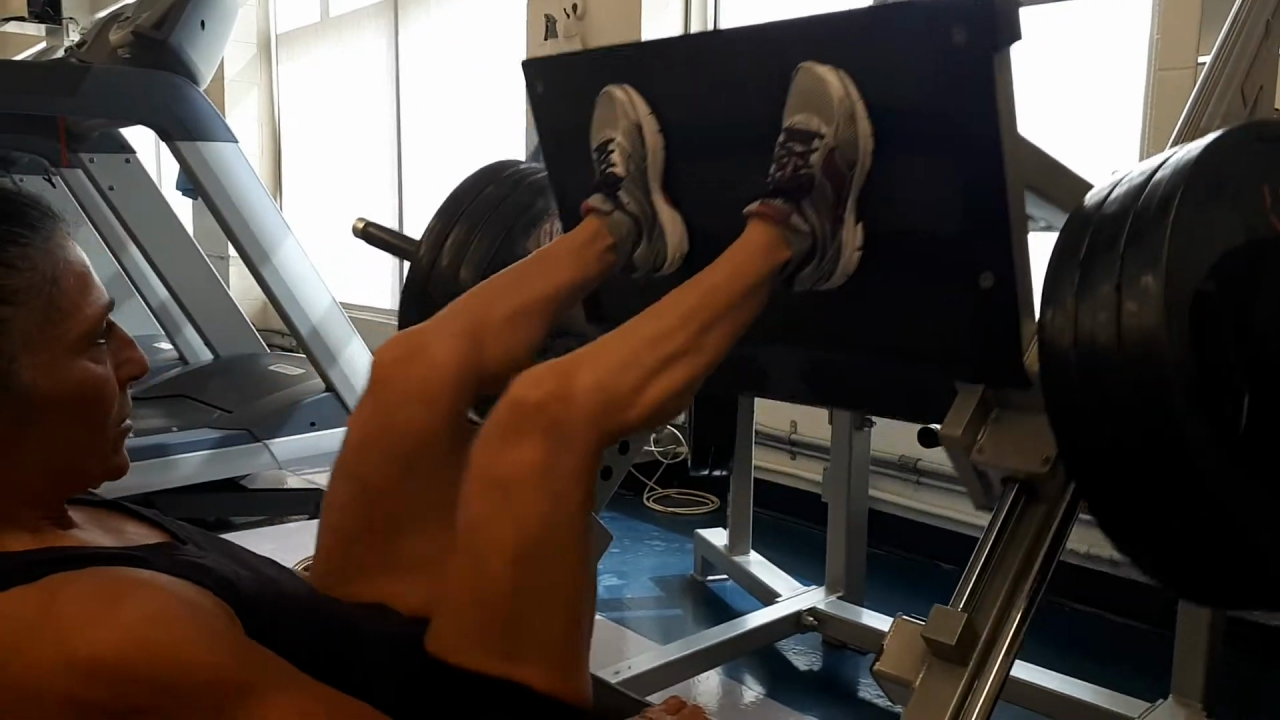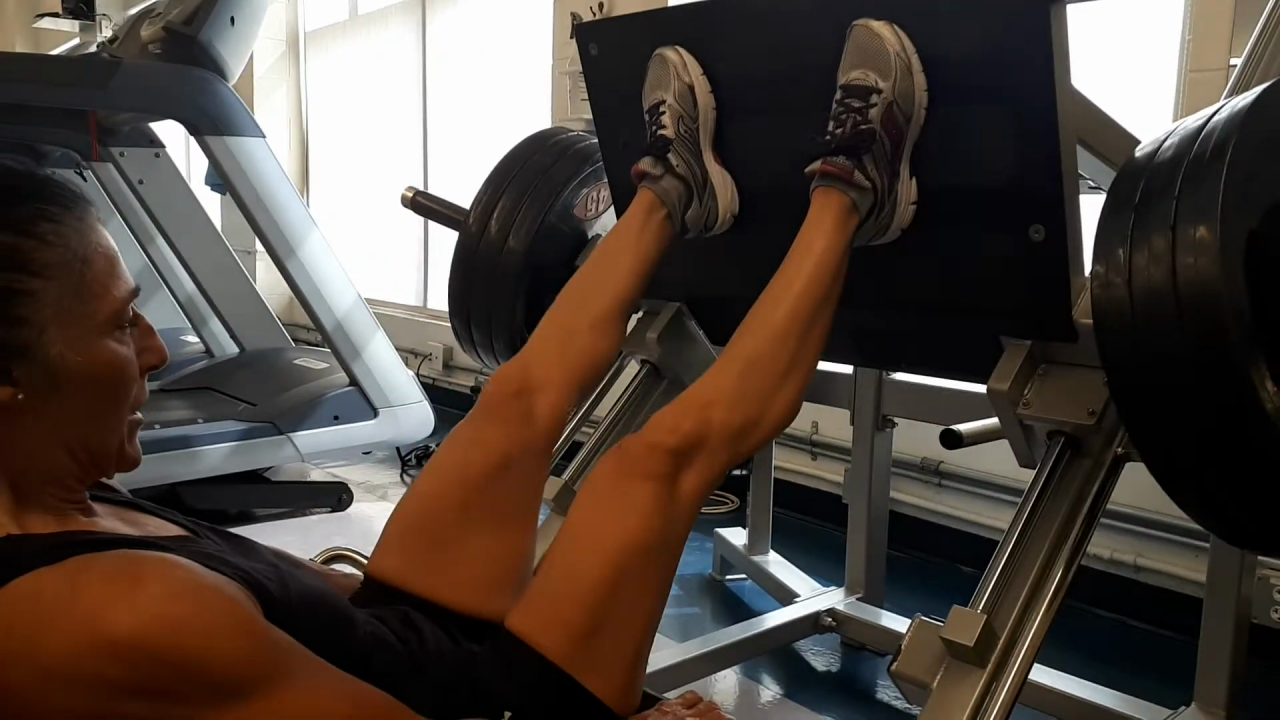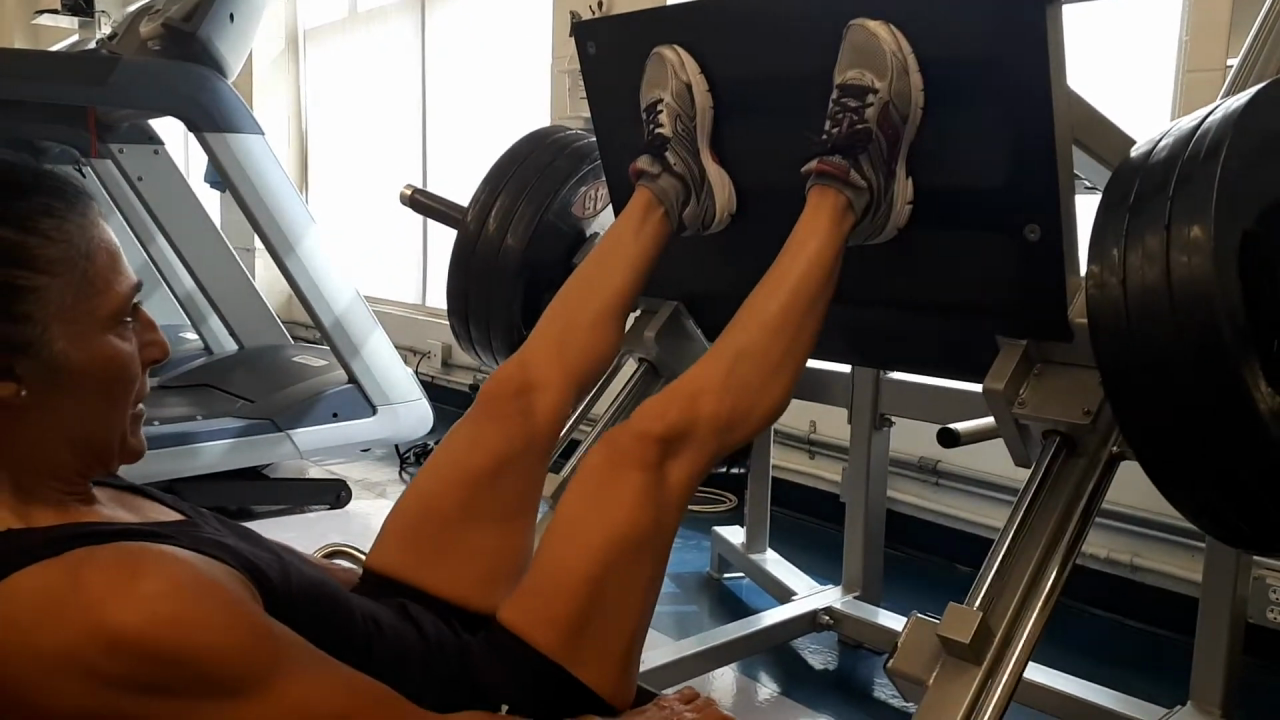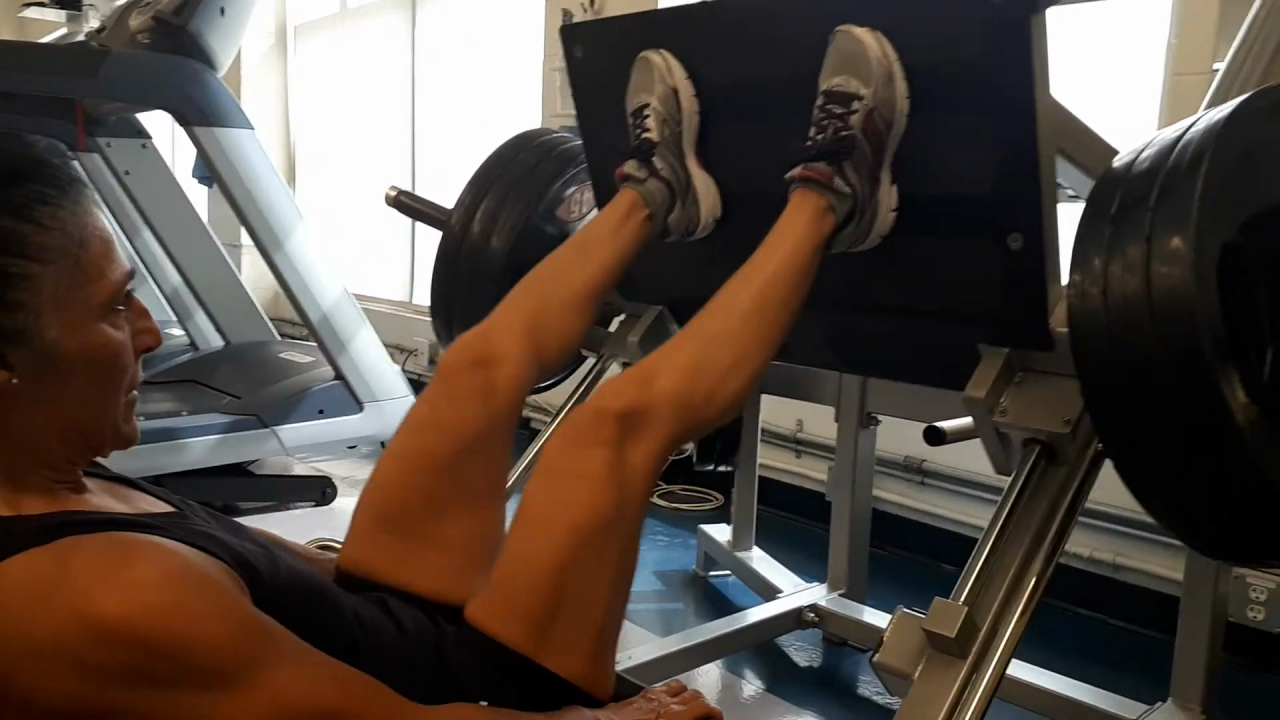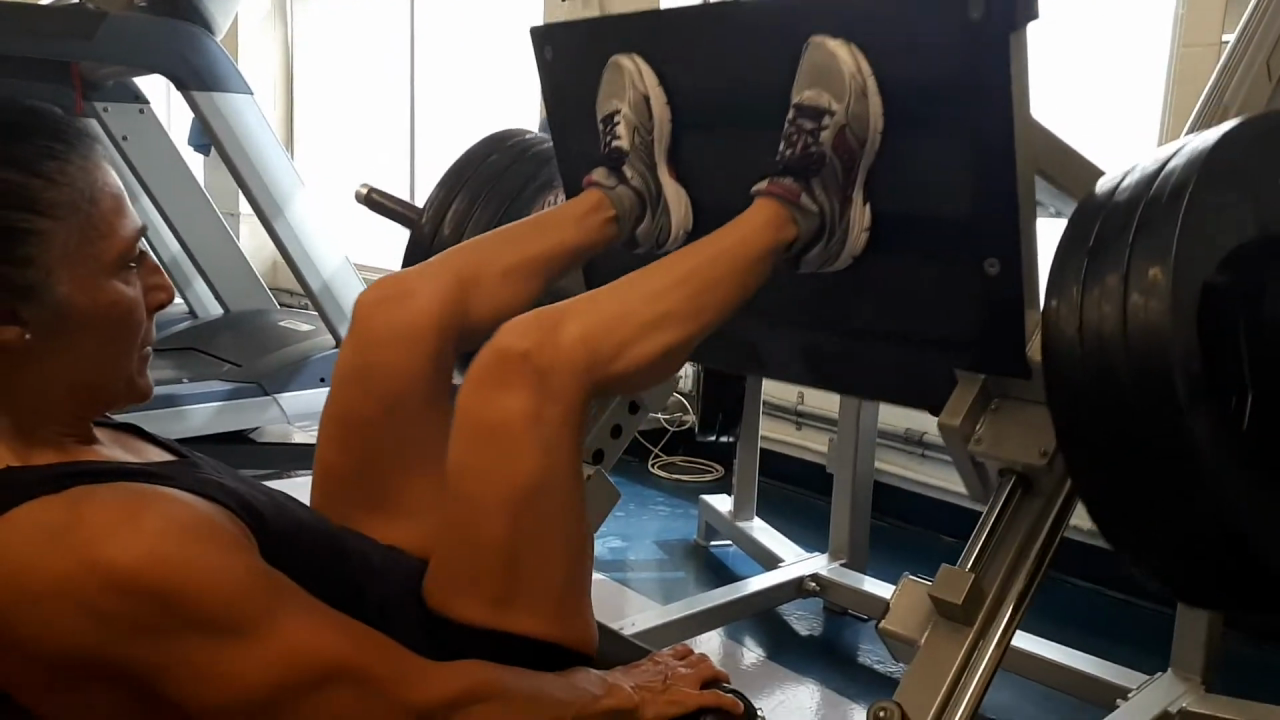
dt=0.5s
person 1, frame 1
right shoulder: (86, 634)
left hip: (364, 649)
left knee: (413, 364)
right knee: (544, 409)
left ankle: (615, 227)
right ankle: (785, 235)
person 1, frame 2
right shoulder: (105, 615)
left hip: (389, 642)
left knee: (523, 395)
right knee: (671, 448)
left ankle: (666, 193)
right ankle: (845, 196)
person 1, frame 3
right shoulder: (109, 607)
left wrist: (343, 578)
left hip: (395, 633)
left knee: (525, 392)
right knee: (656, 441)
left ankle: (665, 190)
right ankle: (842, 195)
person 1, frame 4
right shoulder: (89, 598)
left wrist: (341, 566)
left hip: (371, 632)
left knee: (483, 364)
right knee: (623, 417)
left ankle: (649, 195)
right ankle: (826, 199)
person 1, frame 5
right shoulder: (105, 548)
left hip: (369, 604)
left knee: (402, 312)
right knee: (528, 361)
left ankle: (620, 197)
right ankle: (796, 211)
